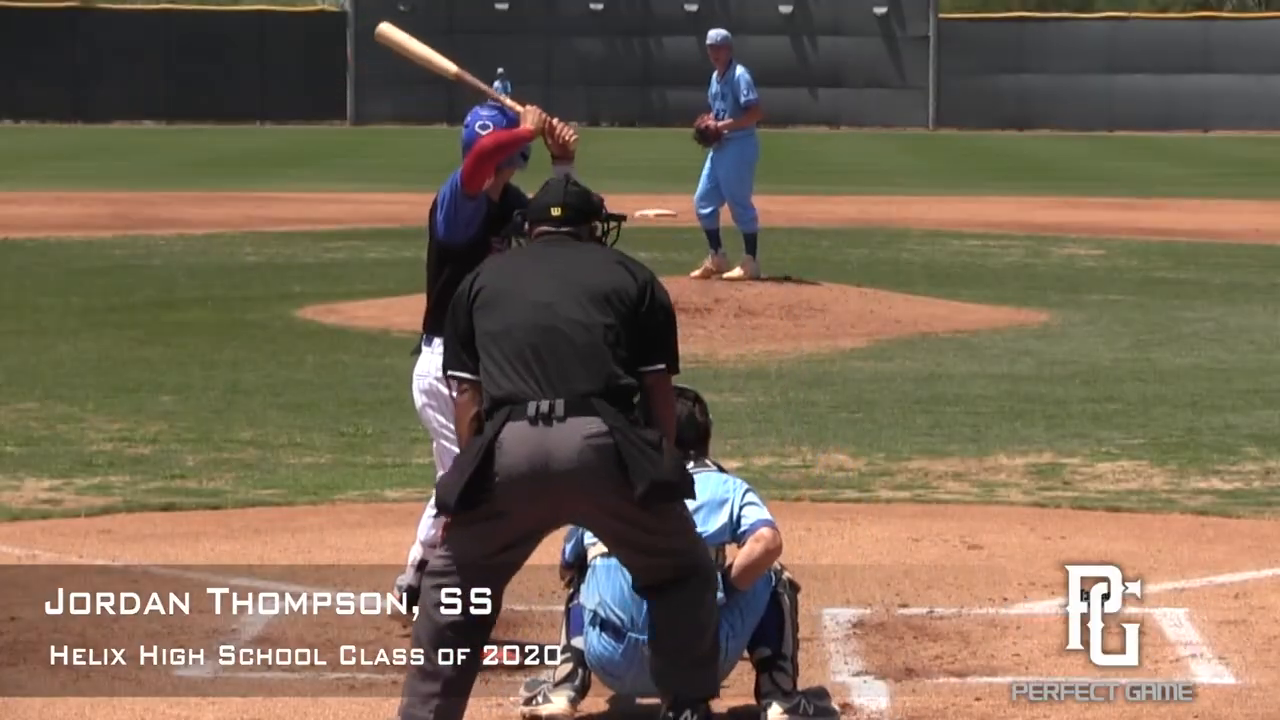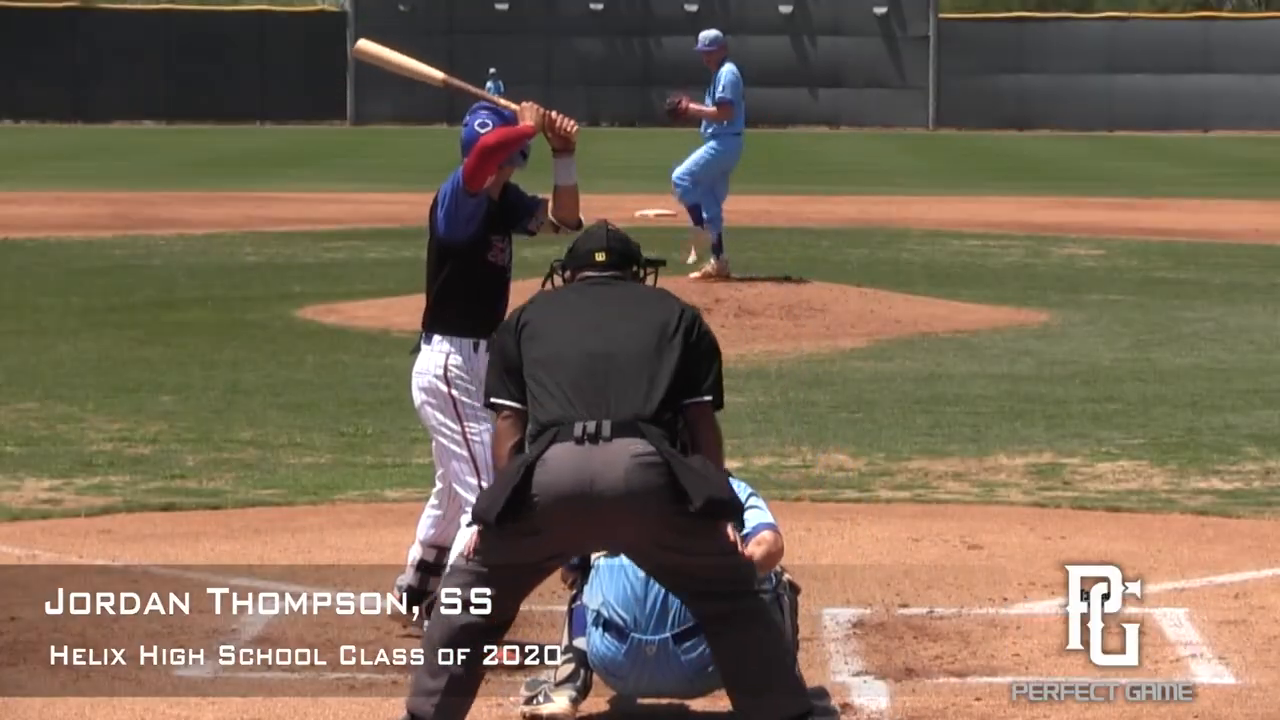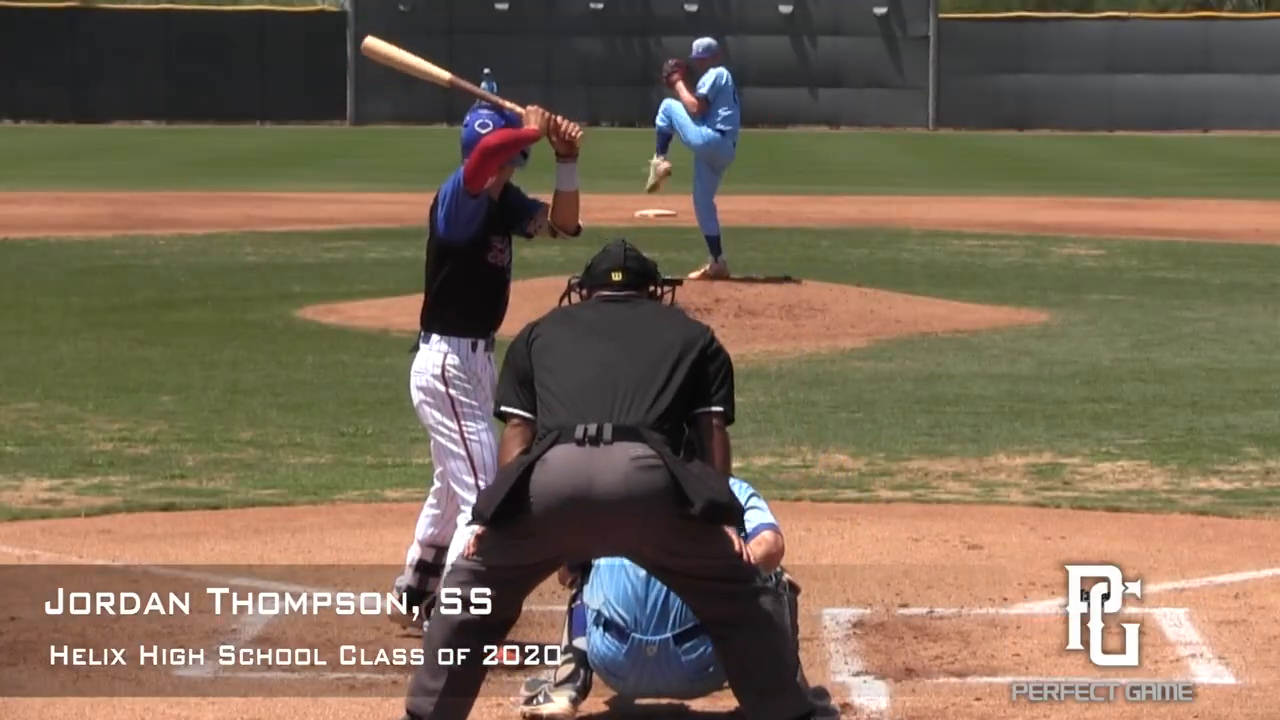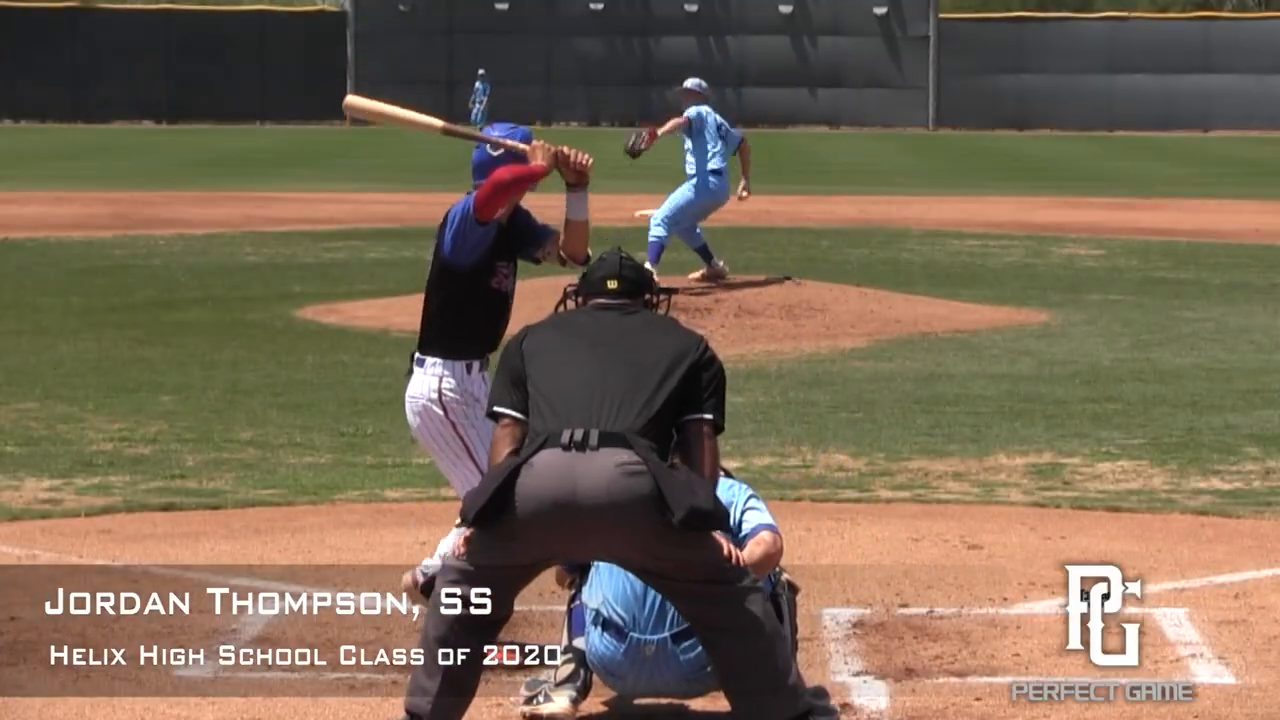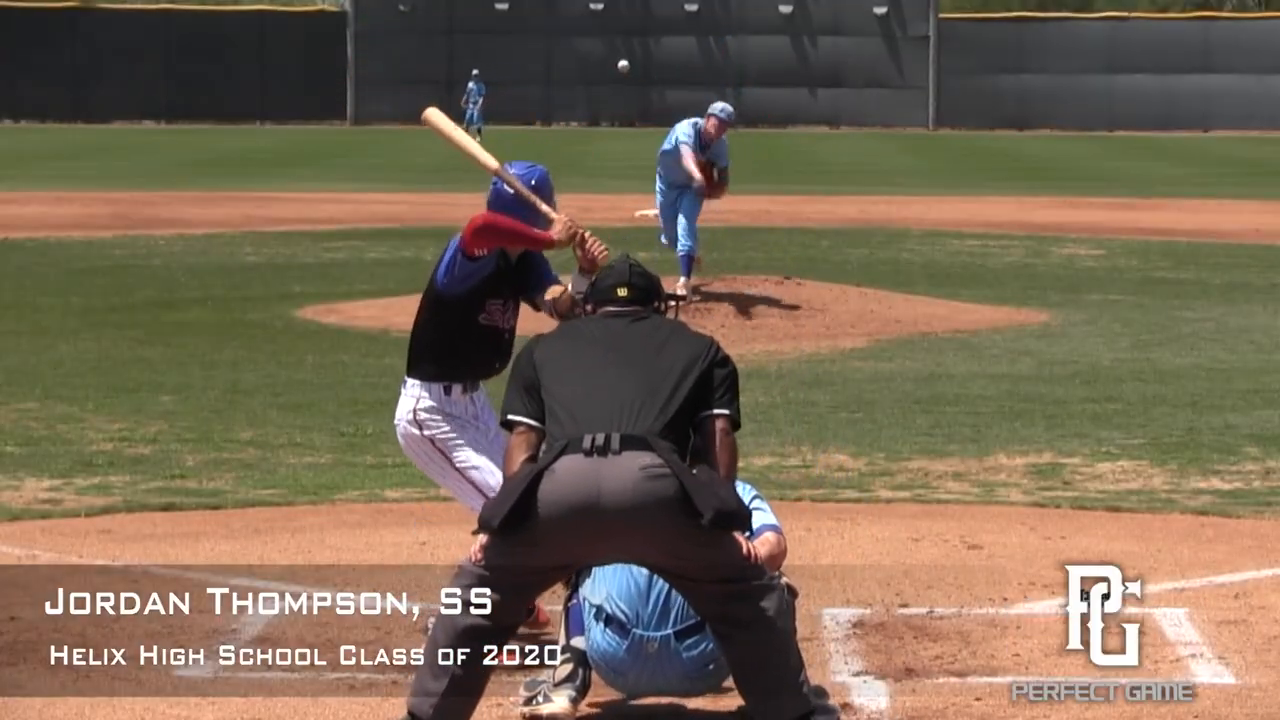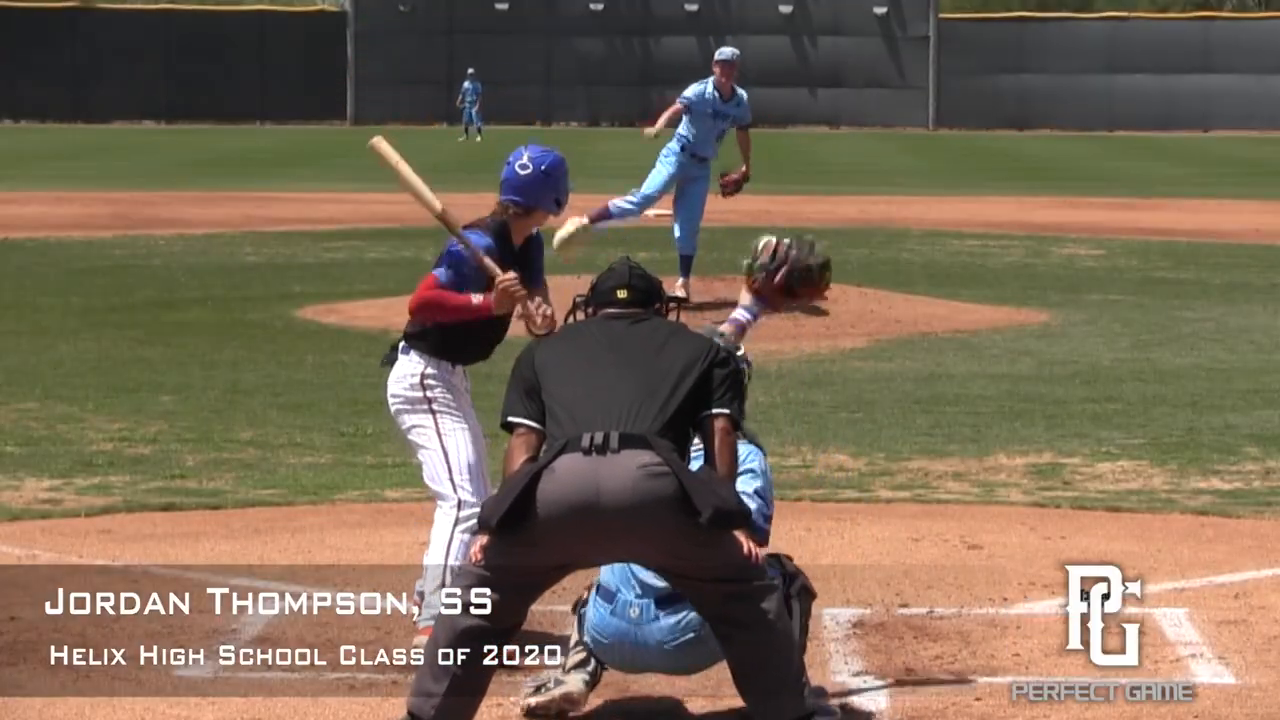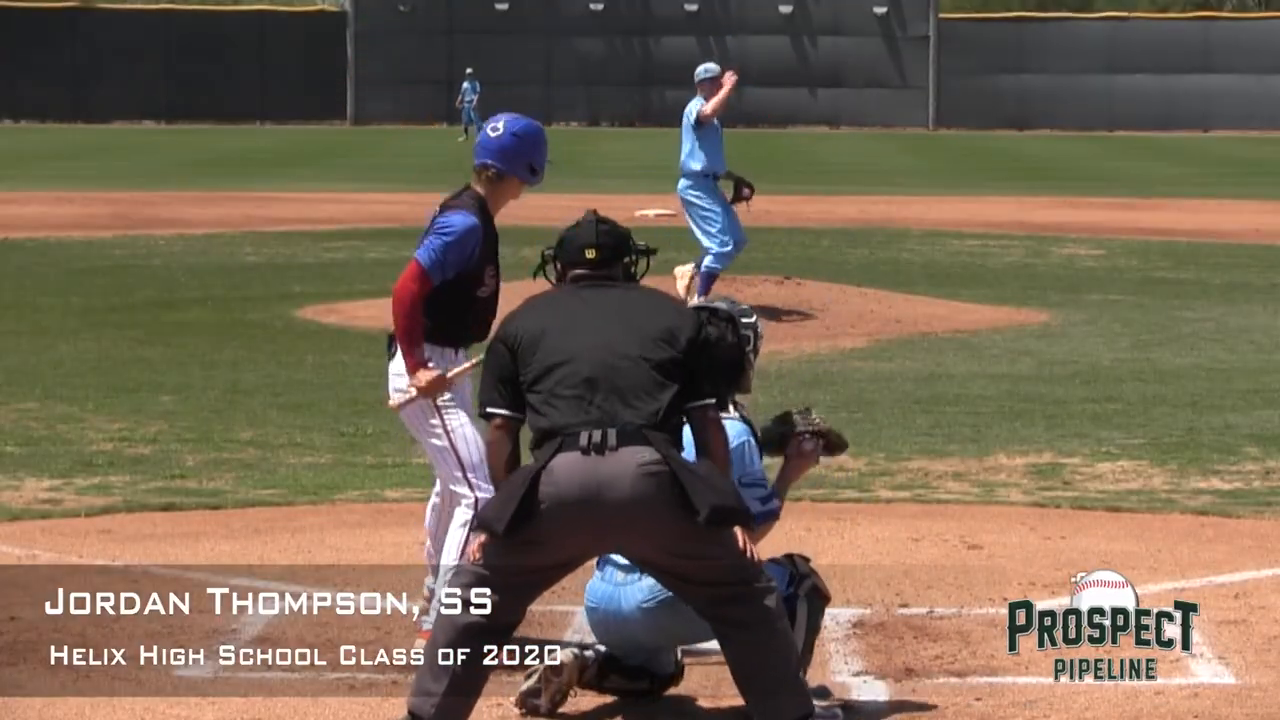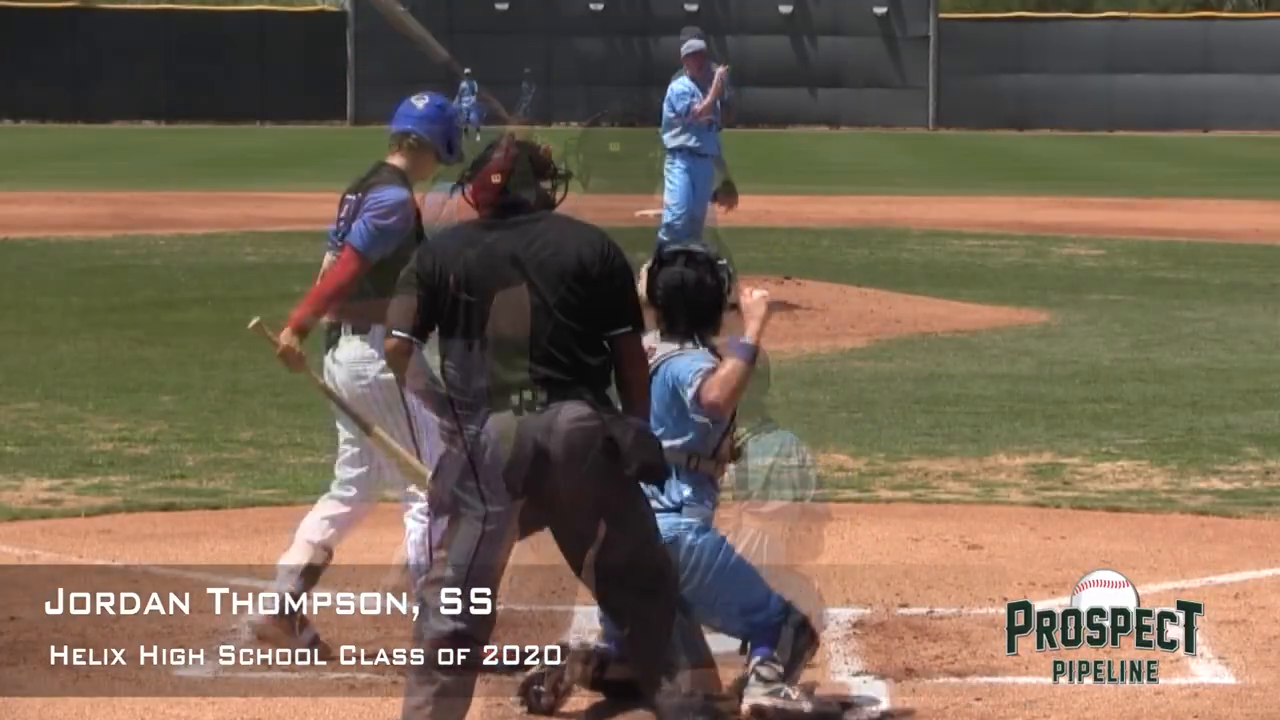
dt=0.4s
person 1, frame 1
left shoulder: (503, 199)
right shoulder: (458, 195)
right elbow: (484, 152)
left wrist: (563, 160)
right wrist: (528, 129)
right hip: (450, 366)
left ankle: (415, 590)
person 1, frame 2
left shoulder: (504, 198)
right shoulder: (456, 196)
left elbow: (564, 218)
right elbow: (486, 151)
left wrist: (563, 154)
right wrist: (527, 126)
left hip: (471, 362)
right hip: (449, 366)
left knee: (457, 487)
left ankle: (416, 593)
person 1, frame 3
left shoulder: (504, 198)
right shoulder: (458, 194)
left elbow: (563, 224)
right elbow: (487, 153)
left wrist: (566, 160)
right wrist: (532, 131)
left hip: (473, 361)
right hip: (448, 365)
left knee: (455, 487)
right knee: (484, 499)
left ankle: (414, 595)
person 1, frame 4
left shoulder: (511, 220)
right shoulder: (466, 218)
left elbow: (572, 254)
right elbow: (498, 184)
left wrist: (576, 191)
right wrist: (540, 168)
left hip: (471, 381)
right hip: (441, 388)
left ankle: (432, 577)
person 1, frame 5
left shoulder: (528, 264)
right shoulder: (474, 254)
left elbow: (560, 303)
right elbow: (479, 226)
left wrist: (585, 270)
right wrist: (547, 240)
left hip: (473, 404)
right hip: (429, 411)
person 1, frame 6
left shoulder: (528, 243)
right shoulder: (478, 244)
left elbow: (537, 306)
right elbow: (419, 303)
left wrist: (542, 315)
right wrist: (486, 304)
left hip: (450, 377)
right hip: (422, 379)
left knee: (475, 494)
right knee: (463, 499)
left ankle: (431, 593)
right ankle: (434, 626)
person 1, frame 7
left shoulder: (466, 209)
right shoulder: (466, 223)
left elbow: (427, 285)
right elbow: (406, 289)
right wrist: (415, 366)
left hip: (441, 366)
right hip: (432, 372)
left knee: (455, 487)
right knee: (477, 496)
left ankle: (439, 591)
person 1, frame 8
left shoulder: (367, 190)
right shoulder: (394, 199)
right elbow: (345, 268)
right wrist: (297, 328)
left hip: (353, 353)
right hip: (378, 358)
left knee: (352, 490)
right knee: (427, 492)
left ankle: (284, 607)
person 2, frame 1
left shoulder: (483, 276)
right shoulder: (632, 276)
left elbow: (466, 393)
right elbow: (659, 390)
left wrist: (469, 481)
right wrist: (659, 473)
left hip: (510, 449)
right hip: (604, 448)
left knee: (455, 587)
right knee: (681, 574)
person 2, frame 2
left shoulder: (527, 316)
right shoulder: (677, 312)
left elbow: (509, 424)
right elbow: (702, 421)
left wrist: (501, 508)
right wrist: (716, 510)
left hip: (553, 472)
right hip: (646, 470)
left knee: (475, 592)
right knee: (729, 596)
person 2, frame 3
left shoulder: (541, 330)
right shoulder: (693, 335)
left elbow: (518, 432)
right elbow: (712, 432)
left wrist: (498, 513)
right wrist: (720, 515)
left hip: (553, 475)
right hip: (649, 477)
left knee: (474, 589)
right knee: (737, 594)
person 2, frame 4
left shoulder: (533, 337)
right shoulder: (687, 344)
left elbow: (508, 433)
right elbow: (701, 439)
left wrist: (488, 515)
right wrist: (706, 521)
left hip: (541, 481)
right hip: (633, 482)
left knee: (464, 589)
right knee: (729, 597)
person 2, frame 5
left shoulder: (544, 346)
right shoulder: (699, 347)
left elbow: (523, 441)
right elbow: (719, 435)
left wrist: (504, 522)
right wrist: (722, 516)
left hip: (562, 486)
right hip: (655, 485)
left knee: (480, 593)
right knee: (747, 595)
person 2, frame 6
left shoulder: (545, 348)
right shoulder: (701, 348)
left elbow: (524, 442)
right elbow: (720, 433)
left wrist: (502, 522)
right wrist: (727, 518)
left hip: (562, 485)
right hip: (653, 484)
left knee: (480, 593)
right knee: (747, 593)
person 2, frame 7
left shoulder: (522, 320)
right shoulder: (675, 313)
left elbow: (500, 429)
right elbow: (706, 421)
left wrist: (501, 513)
right wrist: (723, 511)
left hip: (559, 479)
right hip: (650, 476)
left knee: (478, 593)
right knee: (741, 592)
person 2, frame 8
left shoulder: (442, 250)
right shoulder: (590, 244)
left elbow: (398, 350)
right elbow: (629, 351)
left wrist: (450, 411)
right wrist: (631, 434)
left hip: (495, 434)
right hip: (582, 431)
left knee: (458, 588)
right knee: (641, 585)
person 3, frame 1
right shoulder: (726, 485)
left elbow: (568, 570)
right elbow: (766, 542)
right wrist: (724, 594)
left hip: (610, 666)
right knee: (772, 580)
left ankle: (564, 690)
person 3, frame 2
right shoulder: (731, 488)
left elbow: (571, 574)
right elbow: (769, 546)
left hip: (613, 665)
right hip: (697, 665)
left knee: (584, 579)
right knee: (773, 580)
left ankle: (565, 690)
person 3, frame 3
right shoulder: (735, 490)
left elbow: (568, 574)
right elbow: (771, 545)
left hip: (615, 664)
right hip: (703, 666)
left knee: (589, 583)
right knee: (776, 581)
left ankle: (567, 689)
person 3, frame 4
right shoulder: (734, 491)
left elbow: (565, 576)
right elbow: (770, 546)
left hip: (614, 664)
right hip: (703, 665)
left knee: (588, 583)
right knee: (777, 583)
left ankle: (568, 690)
person 3, frame 5
right shoulder: (737, 491)
right elbow: (772, 550)
left hip: (613, 663)
right hip: (700, 665)
left knee: (584, 577)
left ankle: (564, 688)
person 3, frame 6
right shoulder: (744, 454)
right elbow: (747, 534)
left hip: (608, 631)
right hip: (681, 639)
left knee: (597, 594)
right knee: (785, 578)
left ankle: (575, 678)
person 3, frame 7
right shoulder: (732, 433)
right elbow: (748, 532)
right wrist: (792, 472)
left hip: (601, 598)
right hip: (662, 597)
left knee: (655, 670)
right knee: (798, 580)
left ankle: (579, 666)
person 3, frame 8
left shoulder: (639, 354)
right shoulder: (691, 363)
right elbow: (716, 401)
right wrist: (752, 333)
right hip: (675, 536)
left knee: (630, 660)
right knee: (787, 625)
left ankle: (584, 661)
person 4, frame 1
left shoulder: (740, 75)
right shoulder: (715, 77)
left elbow: (755, 113)
left wrist: (722, 126)
left hip: (739, 146)
right hip: (719, 146)
left knee: (739, 203)
right knee: (704, 201)
left ankle: (750, 263)
right ankle: (717, 258)
person 4, frame 2
left shoulder: (727, 73)
right shoulder: (719, 74)
left elbow: (723, 113)
left wrist: (692, 109)
right wrist: (691, 107)
left hip: (723, 143)
right hip: (719, 143)
left knee: (681, 179)
right knee: (708, 202)
left ankle: (702, 231)
right ankle: (718, 262)
person 4, frame 3
left shoulder: (715, 74)
right shoulder: (722, 79)
left elbow: (694, 109)
right elbow: (696, 113)
left wrist: (678, 83)
right wrist: (679, 85)
left hip: (710, 140)
right hip: (725, 150)
left knee: (668, 107)
right knee: (703, 204)
left ankle: (660, 163)
right ankle: (717, 263)
person 4, frame 4
left shoulder: (696, 112)
right shoulder: (720, 121)
left elbow: (681, 121)
right elbow: (744, 147)
left wrist: (656, 134)
right wrist: (745, 181)
left hip: (705, 184)
right hip: (720, 186)
left knee: (661, 220)
right knee: (684, 226)
left ankle: (649, 272)
right ankle: (714, 266)
person 4, frame 5
left shoulder: (721, 145)
right shoulder: (685, 129)
left elbow: (722, 178)
right elbow: (686, 154)
right wrist: (697, 176)
left hip: (691, 188)
right hip: (667, 184)
left knee: (686, 227)
right knee: (670, 239)
left ankle: (684, 284)
right ankle: (691, 253)
person 4, frame 6
left shoulder: (742, 101)
right shoulder: (699, 91)
left elbow: (743, 131)
right elbow: (677, 107)
left wrist: (746, 165)
right wrist: (657, 127)
left hip: (702, 164)
right hip: (678, 156)
left knee: (689, 225)
right knee: (643, 199)
left ankle: (684, 283)
right ankle: (584, 223)
person 4, frame 7
left shoulder: (710, 116)
right shoulder: (695, 107)
right elbow: (709, 113)
left wrist: (735, 177)
right wrist: (728, 88)
left hip: (710, 186)
right hip: (696, 186)
left knee: (736, 240)
right knee: (723, 244)
left ankle: (691, 272)
right ankle: (700, 300)
person 4, frame 8
left shoulder: (711, 91)
right shoulder: (678, 88)
left elbow: (712, 131)
right elbow: (699, 116)
right wrist: (717, 86)
left hip: (704, 163)
right hip: (681, 161)
left knee: (695, 223)
right knee: (676, 217)
